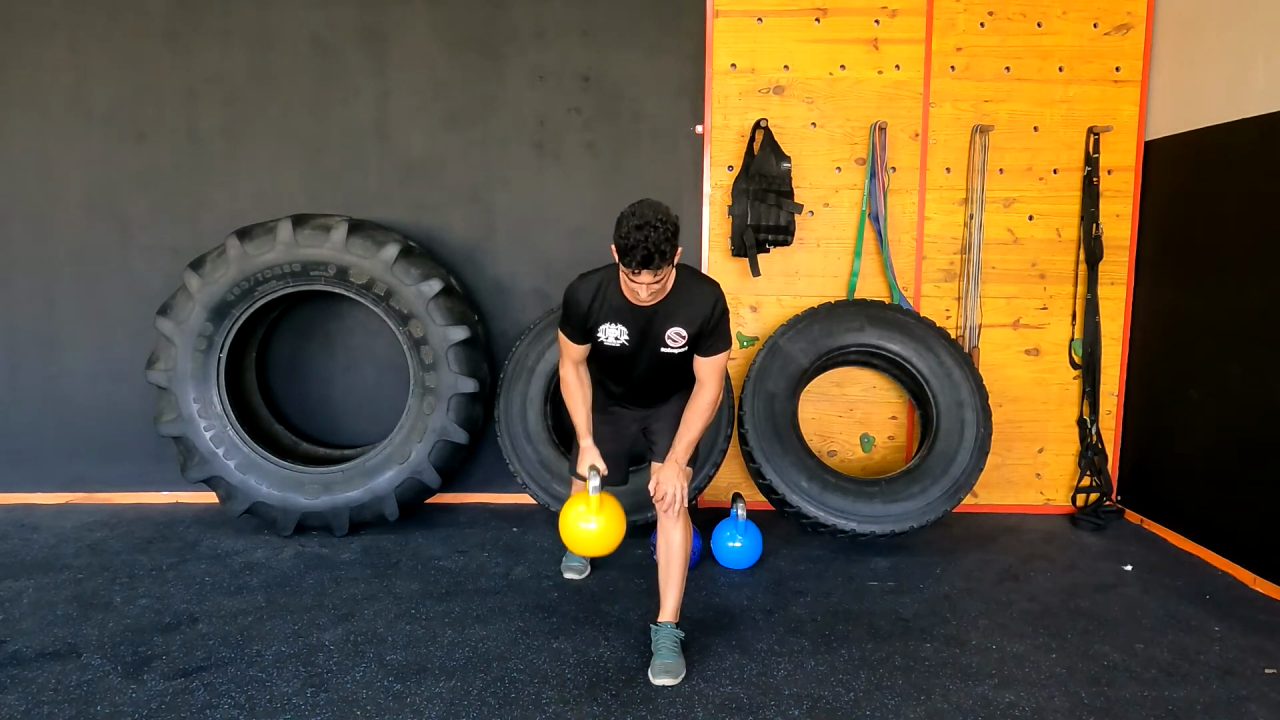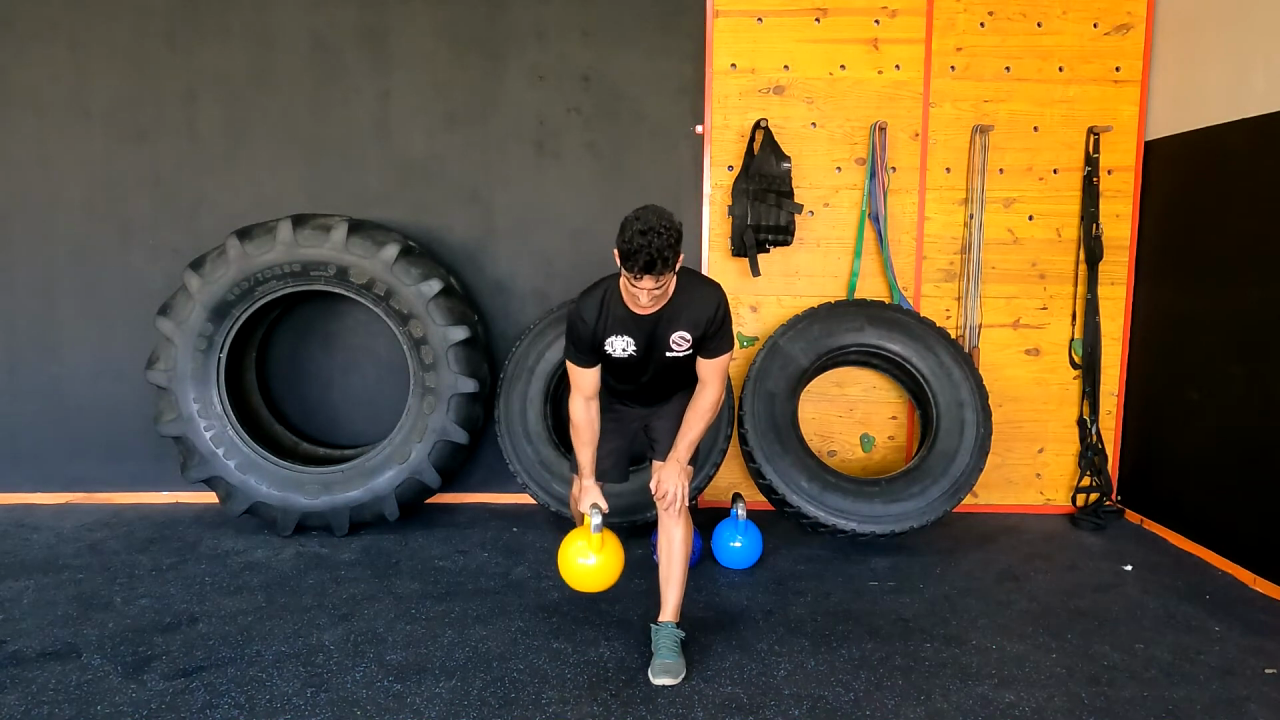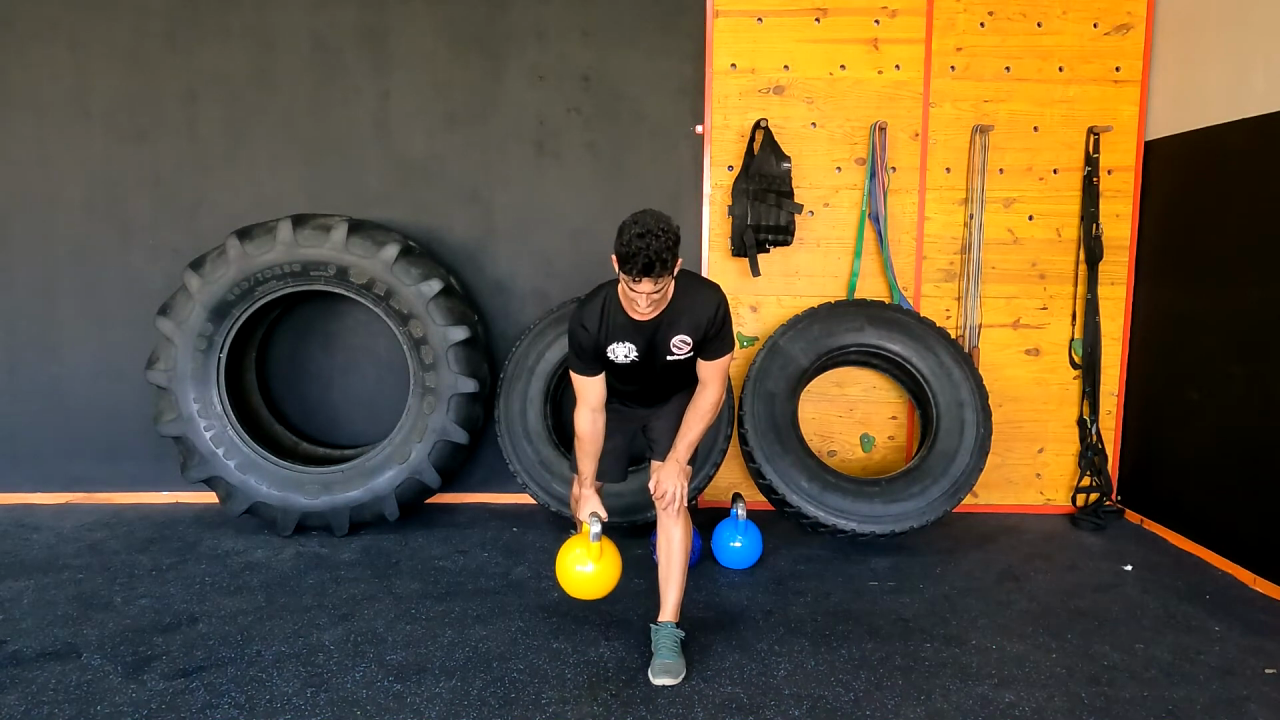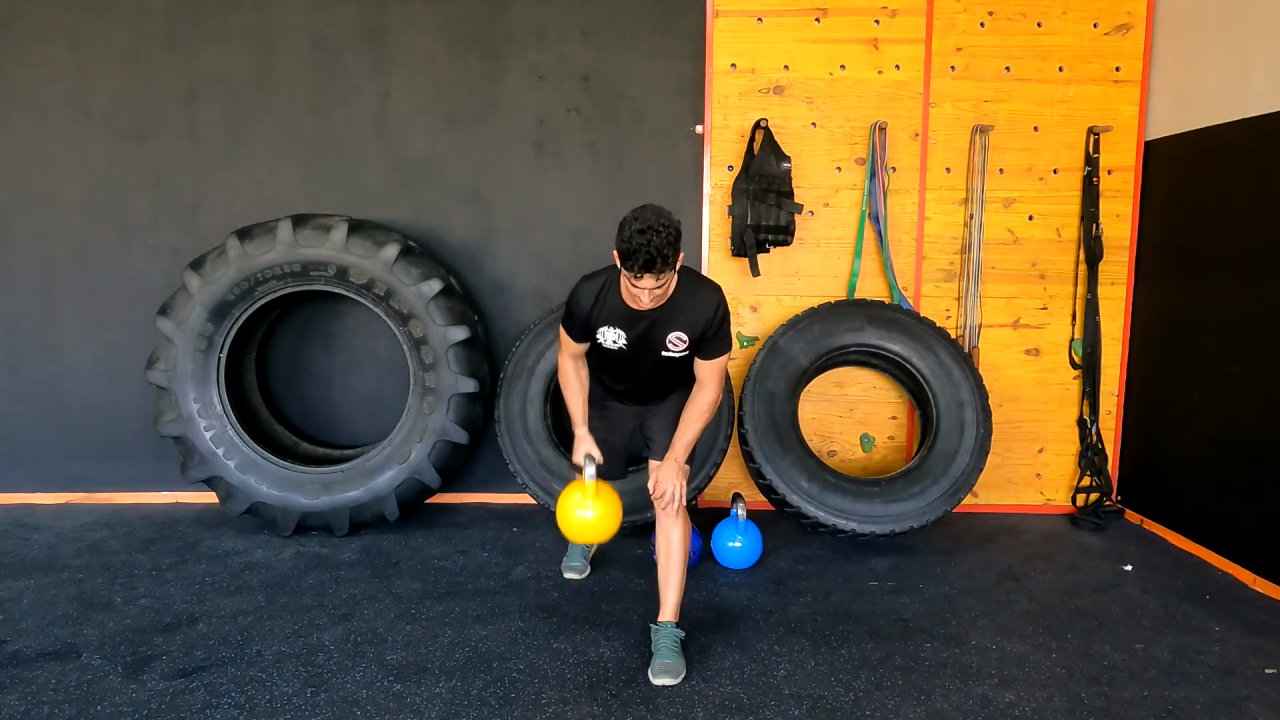
dt=0.3s
person 1, frame 1
left shoulder: (704, 299)
right shoulder: (585, 294)
left elbow: (709, 385)
right elbow: (572, 365)
left wrist: (677, 460)
right wrist: (585, 443)
left hip: (673, 402)
right hip: (608, 402)
left knee: (671, 498)
right knee: (584, 494)
left ankle: (667, 631)
person 1, frame 2
left shoulder: (706, 301)
right shoulder: (590, 310)
left elbow: (711, 385)
right elbow: (584, 398)
left wrist: (678, 460)
right wrist: (588, 479)
left hip: (675, 401)
right hip: (612, 402)
left knee: (672, 498)
right knee: (582, 497)
left ankle: (667, 631)
person 1, frame 3
left shoulder: (706, 303)
right shoulder: (590, 317)
left elbow: (711, 385)
right elbow: (590, 410)
left wrist: (676, 460)
right wrist: (587, 489)
left hip: (674, 401)
right hip: (614, 402)
left knee: (671, 498)
right knee: (583, 494)
left ankle: (666, 630)
person 1, frame 4
left shoulder: (706, 302)
right shoulder: (588, 295)
left elbow: (709, 386)
right elbow: (571, 357)
left wrist: (675, 458)
right wrist: (581, 430)
left hip: (672, 400)
right hip: (607, 396)
left knee: (670, 497)
left ankle: (667, 630)
right ankle: (583, 536)
